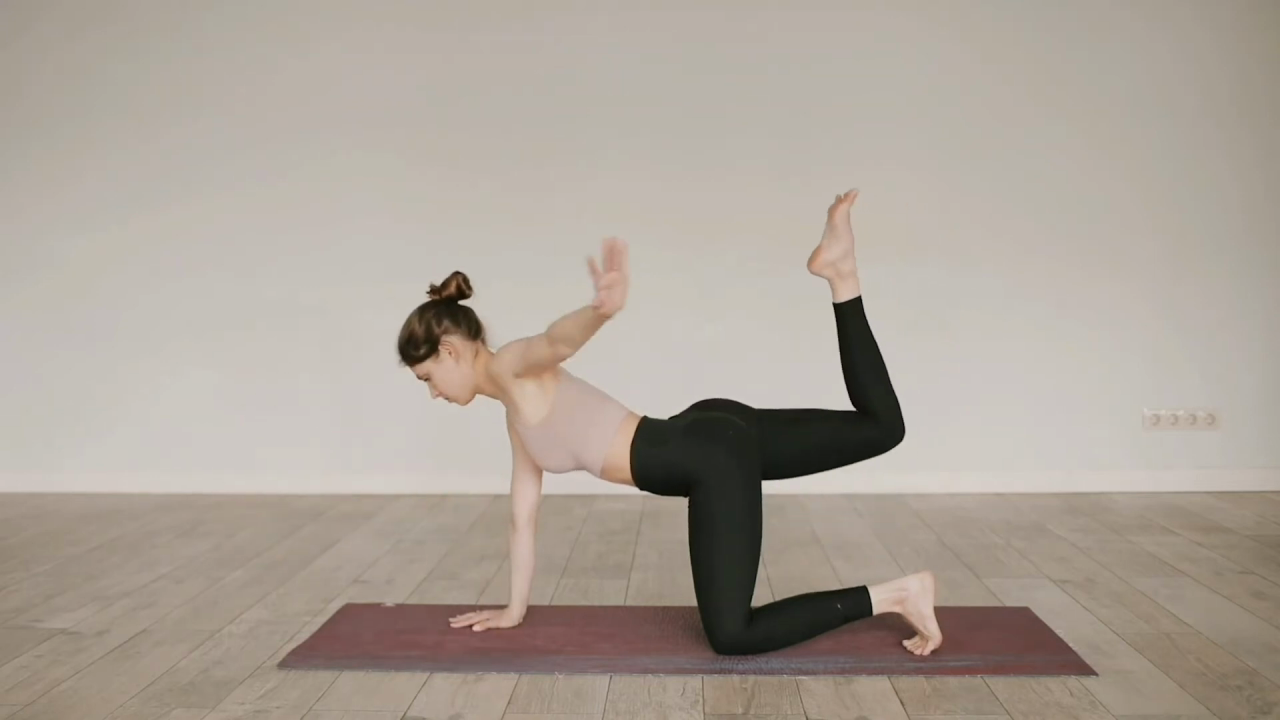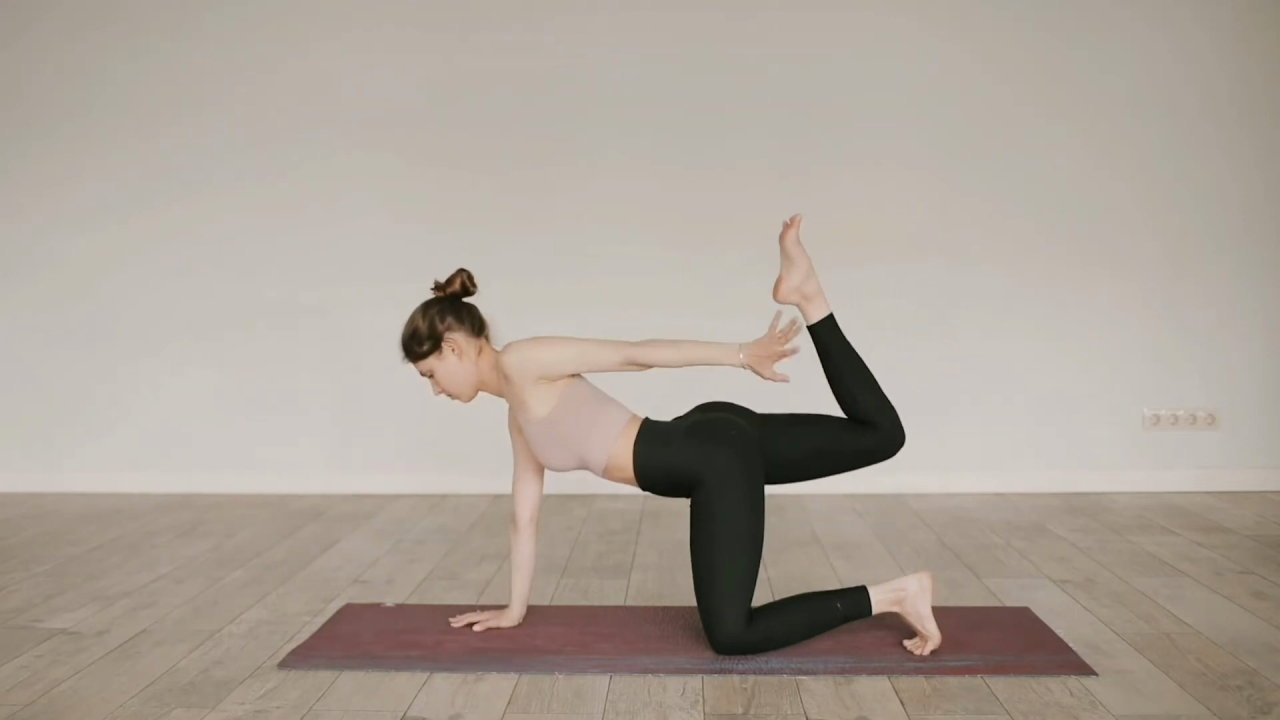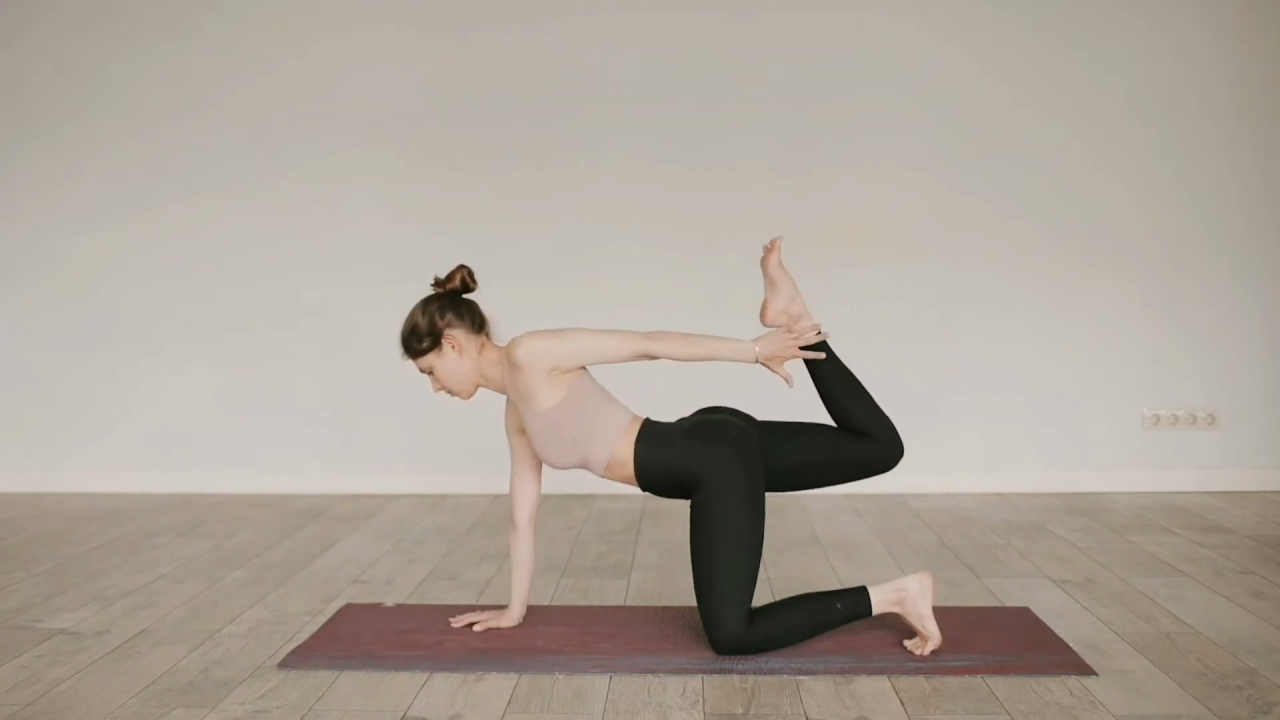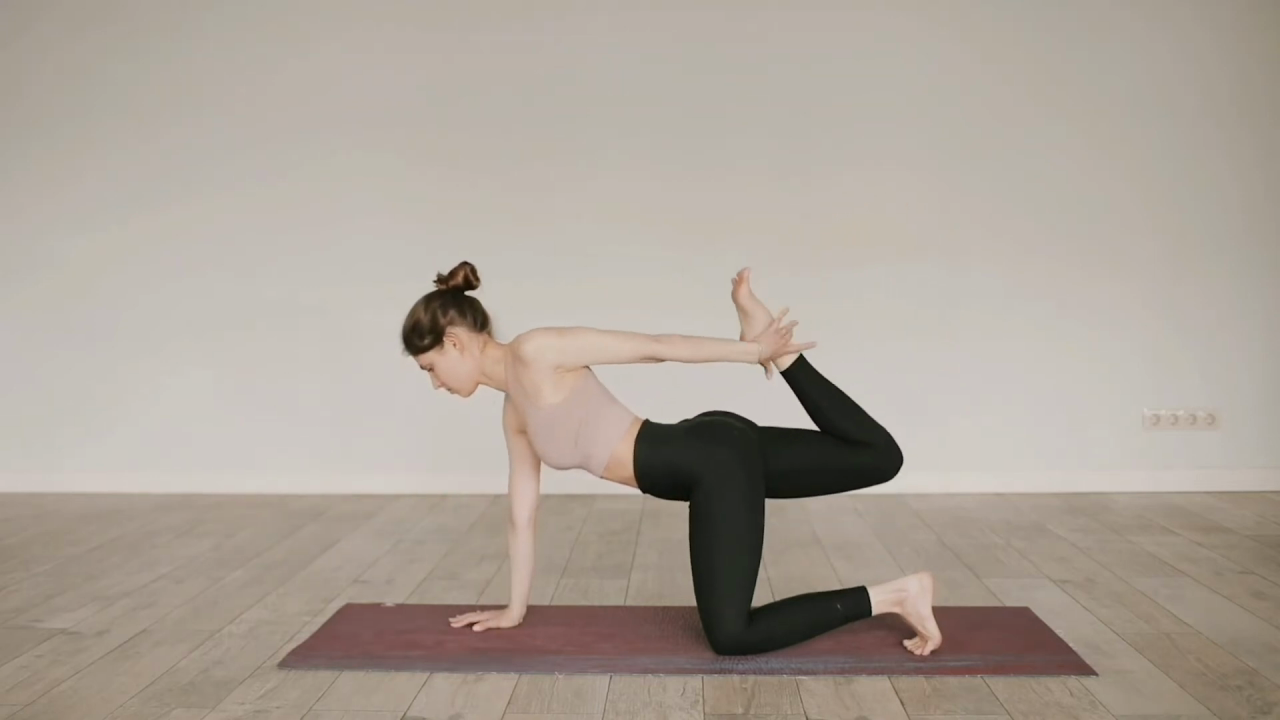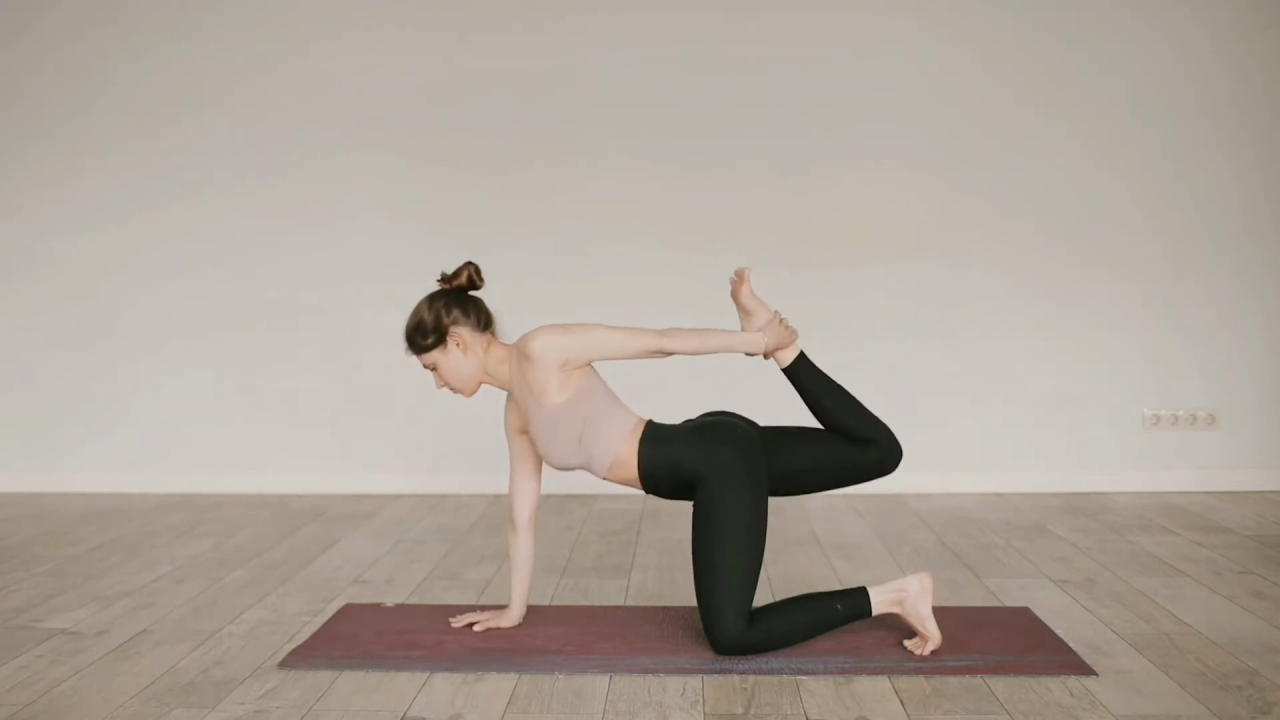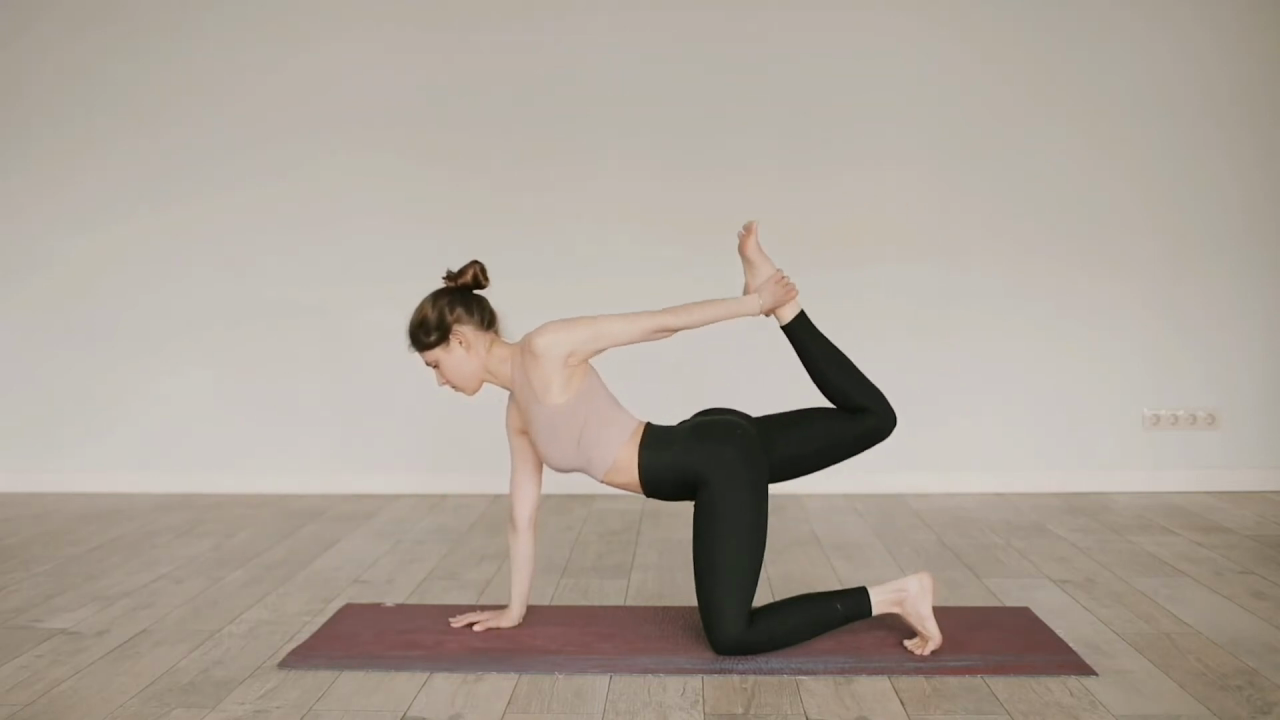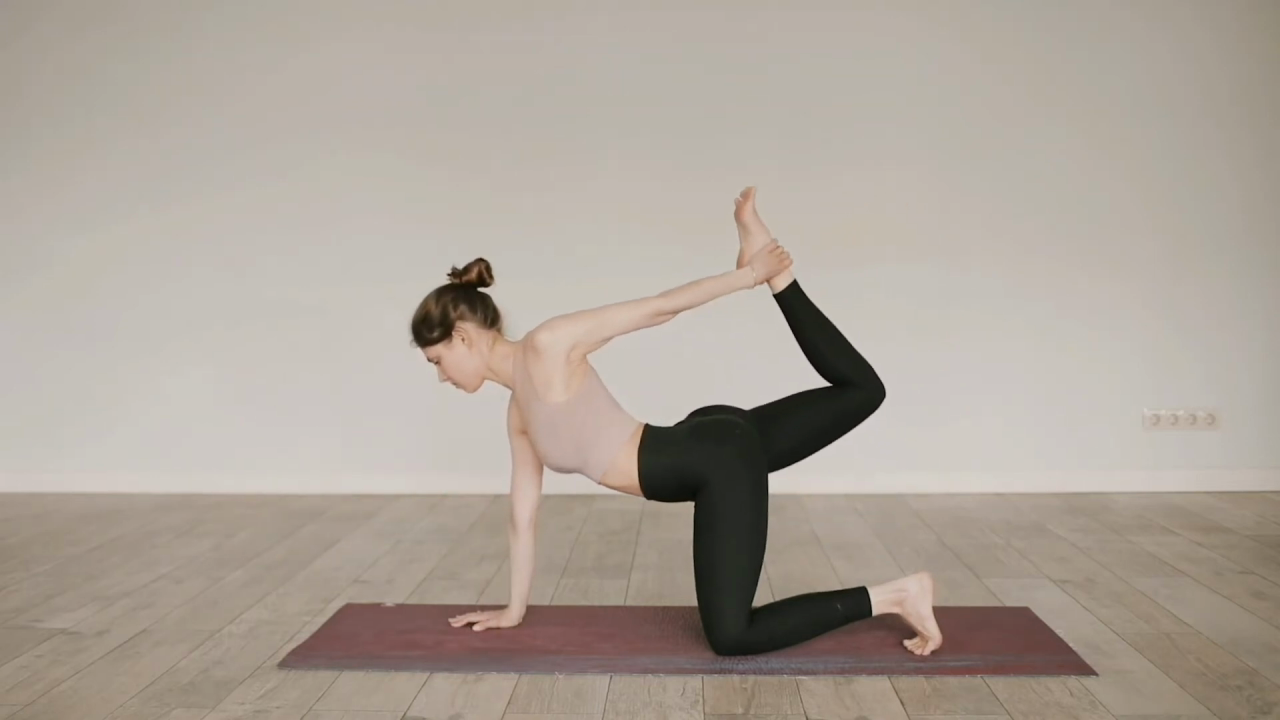
dt=0.3s
person 1, frame 1
left shoulder: (511, 367)
right shoulder: (517, 412)
left elbow: (559, 340)
right elbow: (524, 515)
left wrist: (599, 310)
right wrist: (515, 608)
left hip: (714, 457)
right hip: (715, 441)
left knee: (732, 635)
right knee: (882, 428)
left ankle: (891, 596)
right ankle: (839, 274)
person 1, frame 2
left shoulder: (519, 363)
right shoulder: (519, 409)
left elbow: (631, 354)
right elbow: (525, 514)
left wrist: (740, 356)
right wrist: (514, 609)
left hip: (716, 456)
right hip: (713, 447)
left knee: (732, 636)
right knee: (881, 436)
left ankle: (891, 594)
person 1, frame 3
left shoulder: (530, 355)
right shoulder: (517, 411)
left elbow: (648, 344)
right elbow: (523, 514)
left wrist: (754, 351)
right wrist: (514, 608)
left hip: (717, 457)
right hip: (709, 454)
left knee: (732, 636)
left ankle: (890, 596)
person 1, frame 4
left shoulder: (534, 351)
right shoulder: (515, 409)
left elbow: (653, 347)
right elbow: (522, 514)
left wrist: (751, 352)
right wrist: (513, 609)
left hip: (716, 458)
right hip: (710, 458)
left knee: (731, 637)
left ankle: (891, 595)
person 1, frame 5
left shoulder: (540, 350)
right shoulder: (516, 411)
left elbow: (658, 341)
right elbow: (522, 516)
left wrist: (751, 340)
right wrist: (514, 608)
left hip: (719, 457)
right hip: (710, 458)
left knee: (731, 636)
left ankle: (891, 595)
person 1, frame 6
left shoulder: (545, 350)
right shoulder: (518, 410)
left elbow: (659, 323)
right elbow: (522, 517)
left wrist: (753, 304)
right wrist: (514, 609)
left hip: (721, 459)
right hip: (714, 456)
left knee: (731, 637)
left ankle: (890, 596)
person 1, frame 7
left shoulder: (547, 346)
right shoulder: (519, 411)
left elbow: (658, 308)
right elbow: (523, 516)
left wrist: (750, 277)
right wrist: (515, 608)
left hip: (719, 457)
right hip: (711, 451)
left knee: (731, 636)
left ankle: (891, 596)
